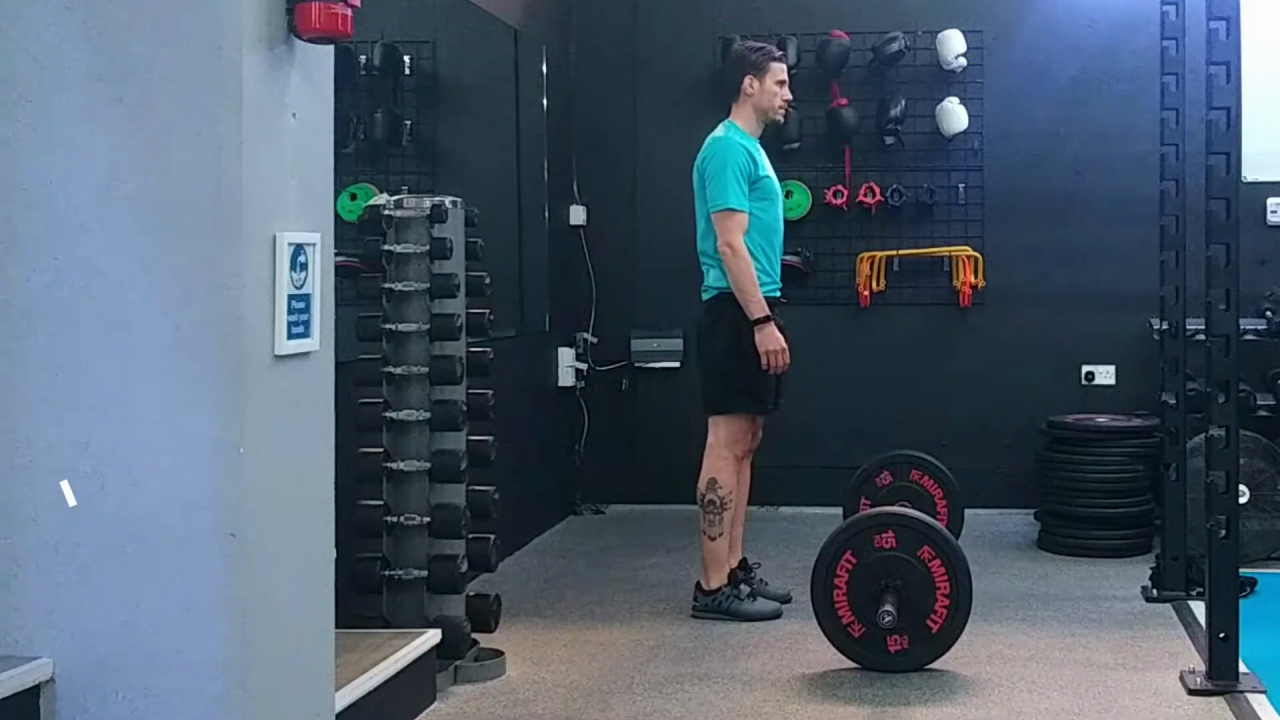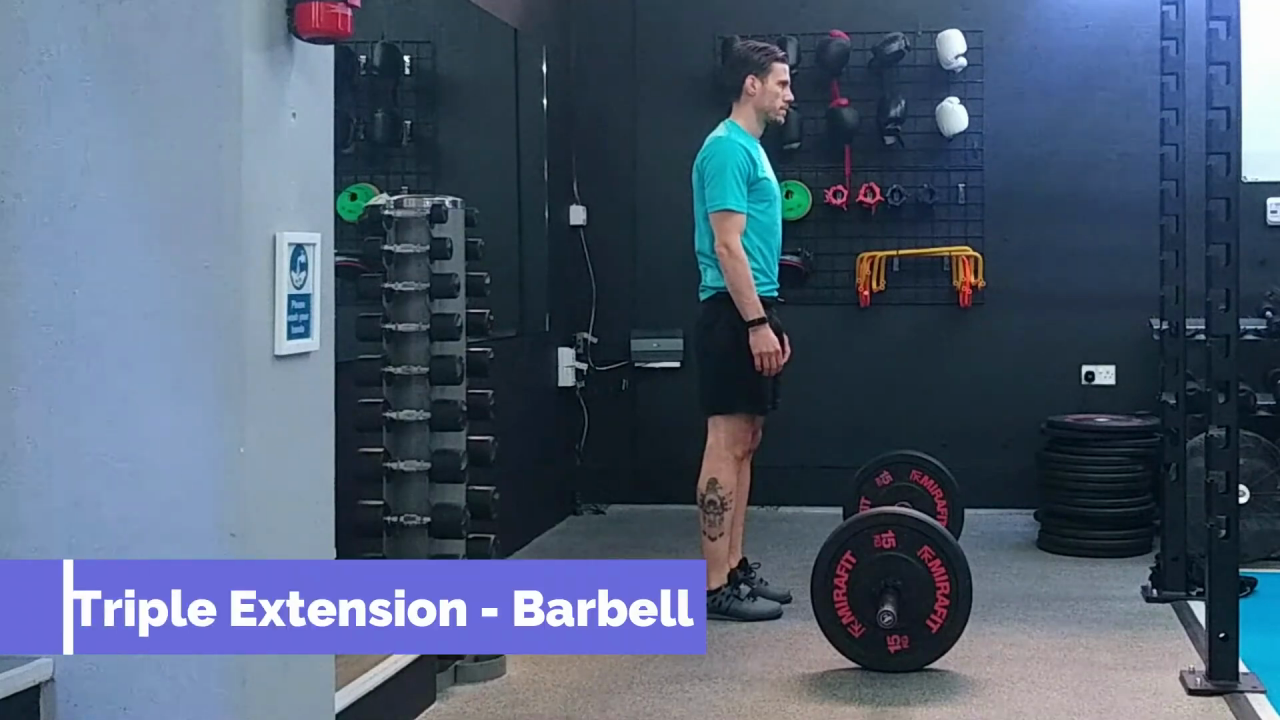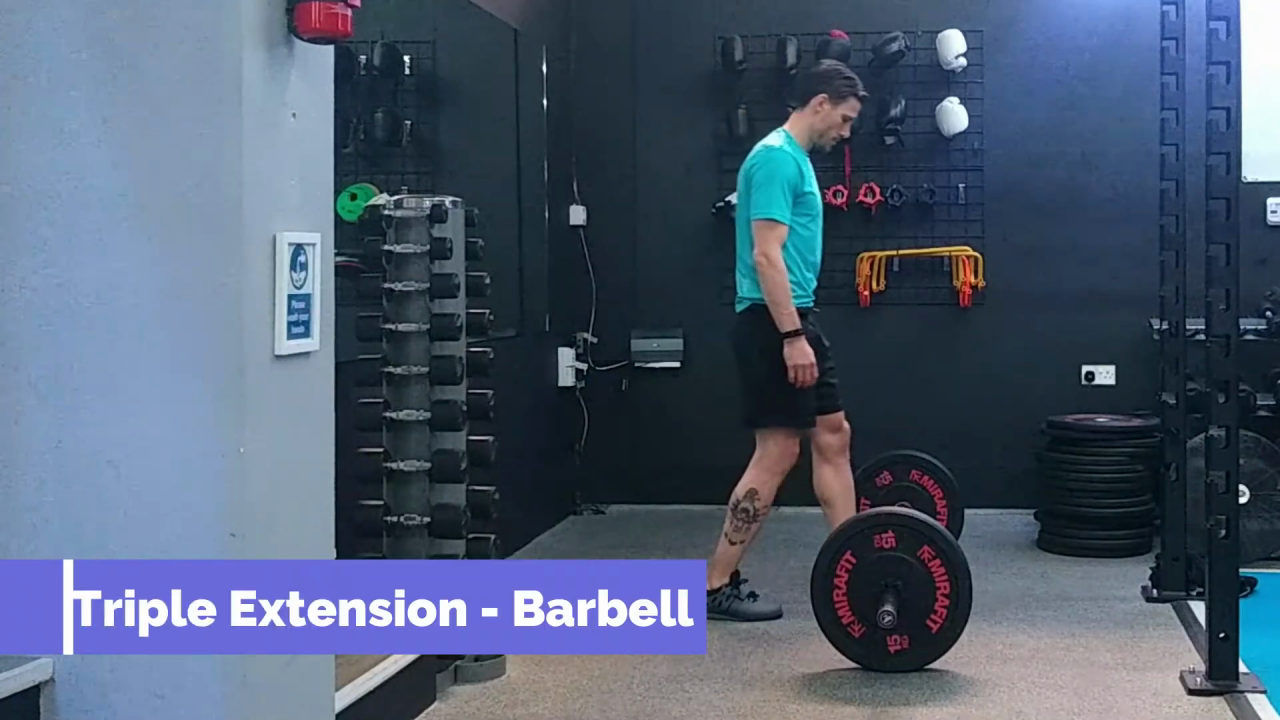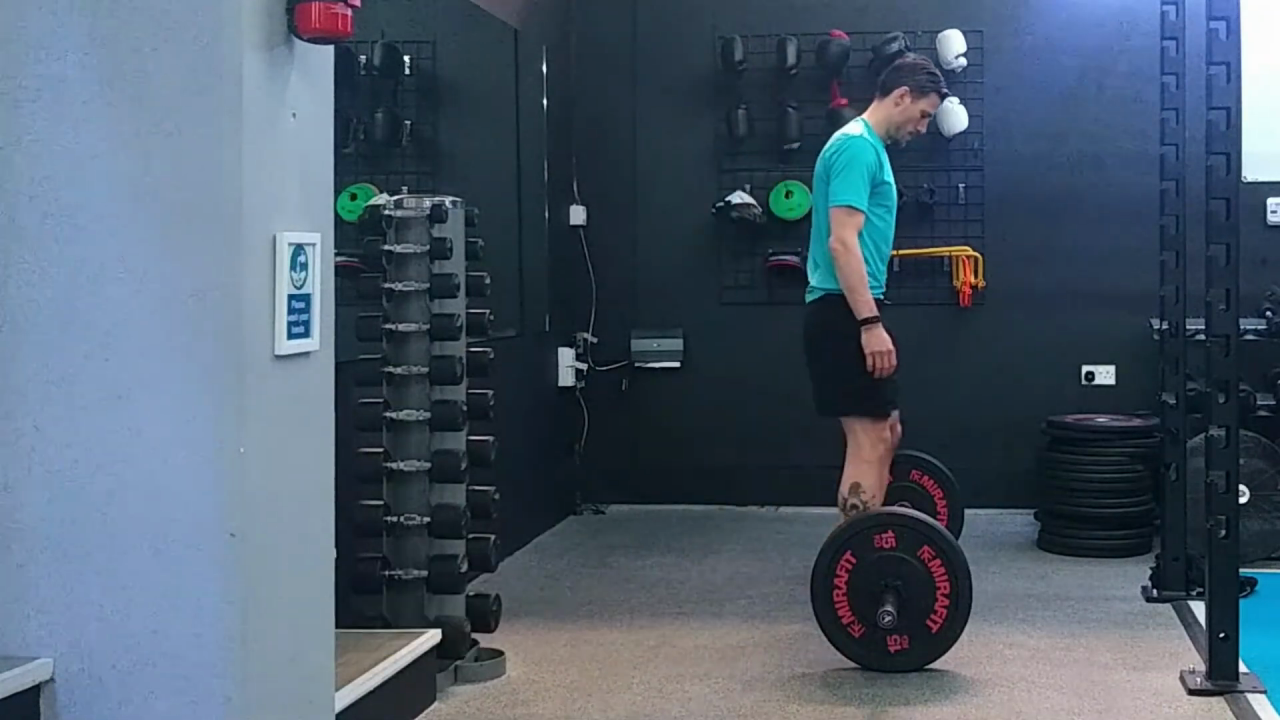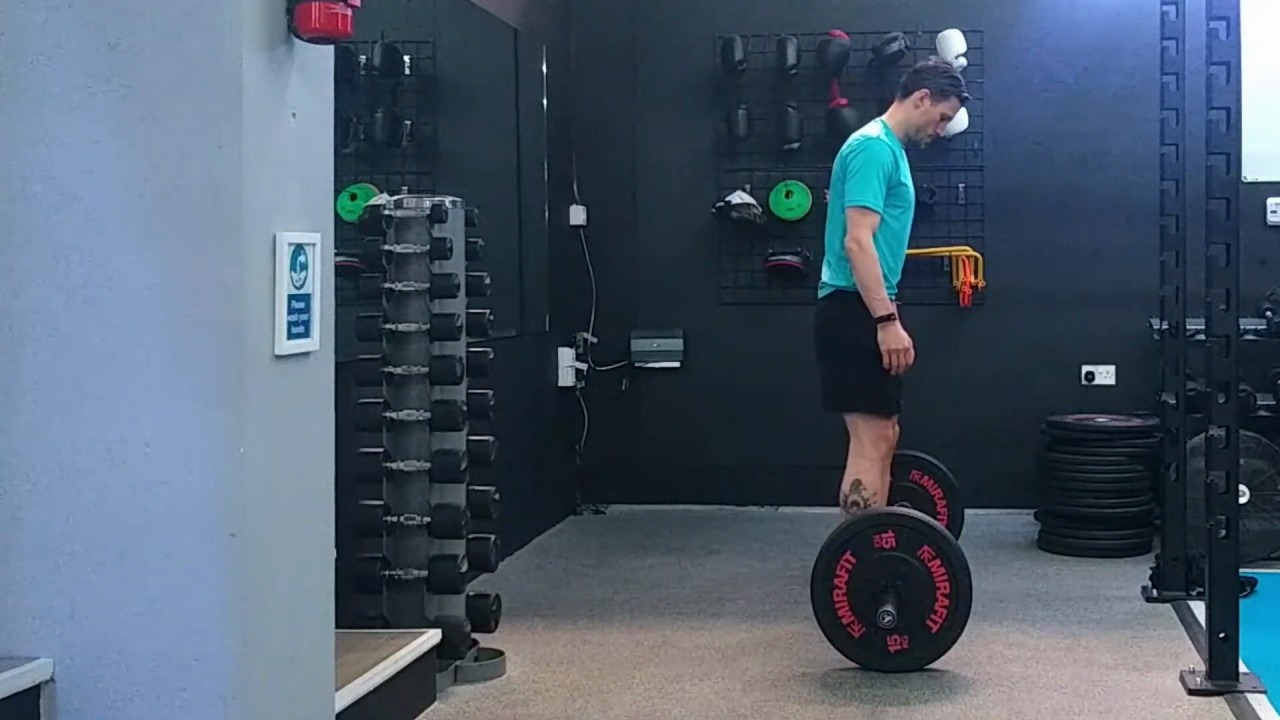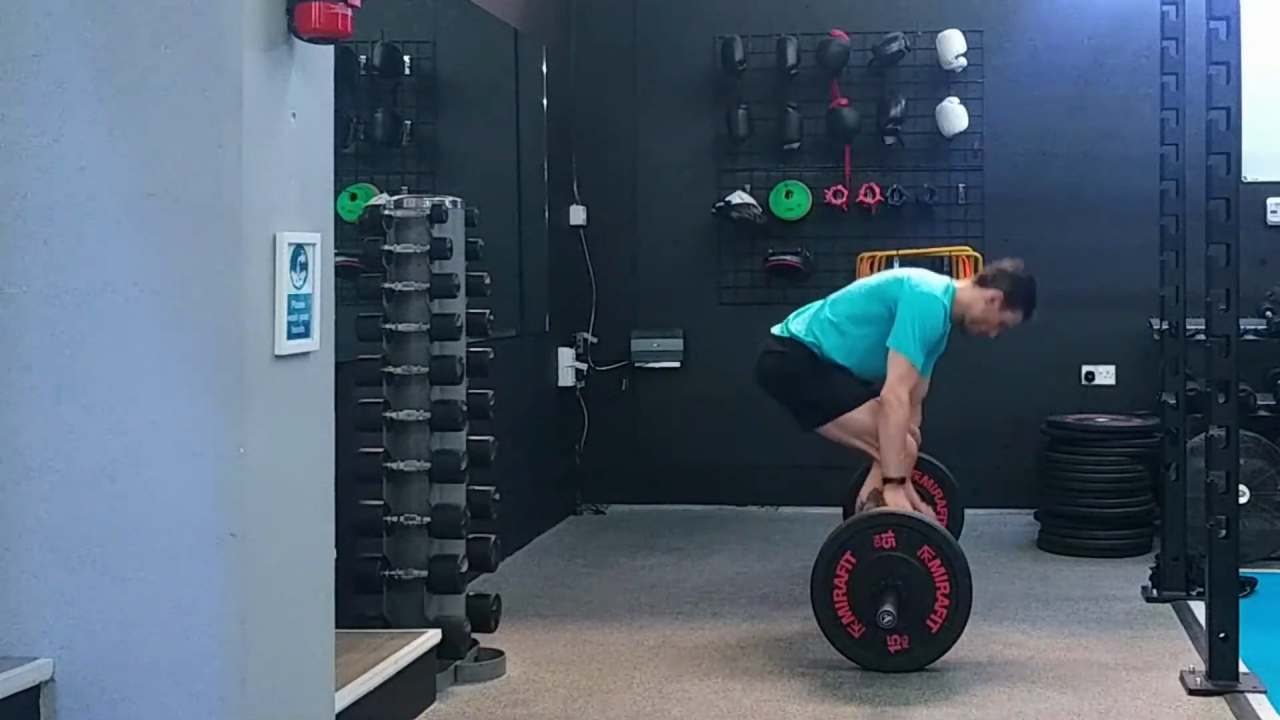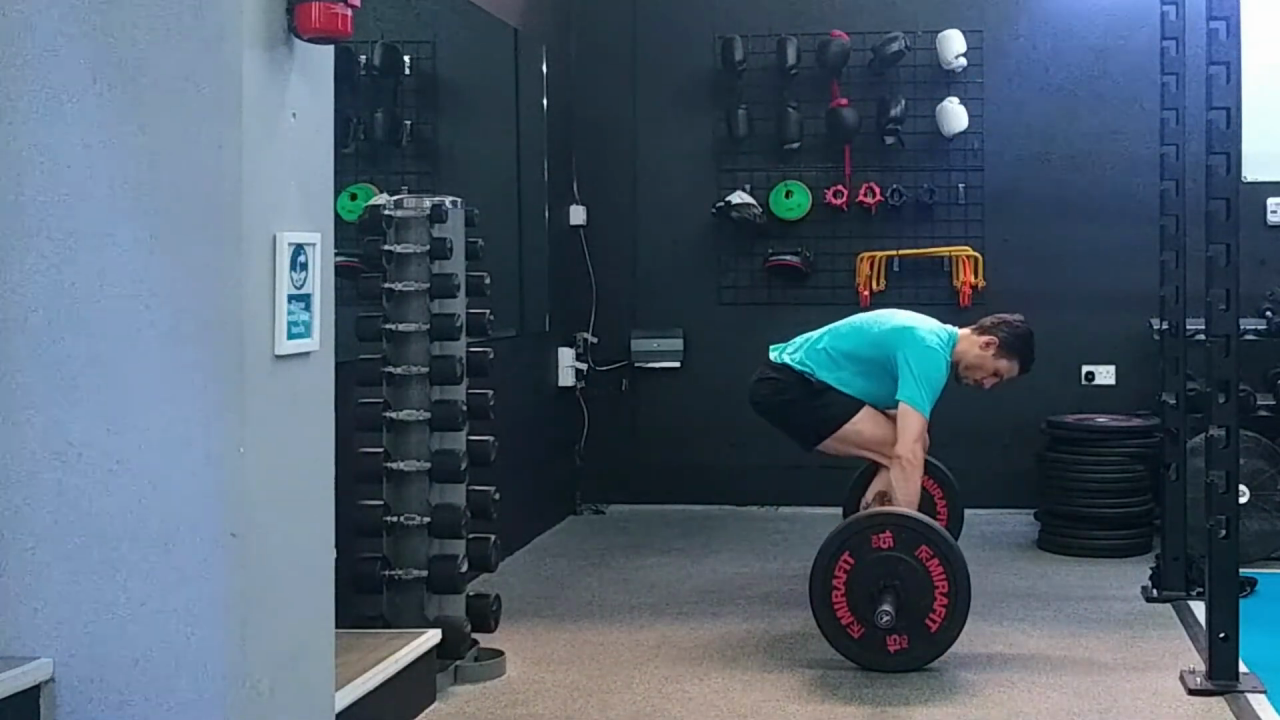
dt=0.7s
person 1, frame 1
left shoulder: (749, 148)
right shoulder: (728, 148)
right elbow: (730, 245)
left wrist: (765, 318)
right wrist: (763, 321)
left hip: (750, 313)
right hip: (737, 314)
left knee: (745, 444)
right knee: (727, 445)
left ankle: (735, 567)
right ankle: (714, 585)
person 1, frame 2
left shoulder: (750, 148)
right shoulder: (728, 148)
right elbow: (727, 246)
left wrist: (769, 321)
right wrist: (757, 323)
left hip: (752, 312)
right hip: (734, 315)
left knee: (744, 445)
right knee: (727, 447)
left ankle: (734, 567)
right ankle: (715, 586)
person 1, frame 3
left shoulder: (794, 157)
right shoulder: (776, 158)
right elbow: (766, 255)
right wrist: (791, 335)
left hip: (796, 320)
right hip: (773, 324)
left knee: (833, 438)
right knee: (777, 454)
right ankle: (717, 585)
person 1, frame 4
left shoulder: (867, 148)
right shoulder: (857, 146)
right elbow: (842, 242)
left wrist: (872, 319)
right wrist: (870, 323)
left hip: (851, 314)
right hip: (844, 314)
left knee: (884, 434)
right knee: (871, 441)
person 1, frame 5
left shoulder: (887, 148)
right shoulder: (873, 146)
right elbow: (857, 241)
left wrist: (892, 320)
right wrist: (887, 321)
left hip: (864, 311)
right hip: (854, 311)
left knee: (883, 436)
right knee: (872, 440)
person 1, frame 6
left shoulder: (938, 309)
right shoulder: (929, 303)
left elbow: (910, 401)
right elbow: (895, 396)
left wrist: (902, 485)
right wrist: (895, 484)
left hip: (809, 359)
right hip: (793, 359)
left knee: (901, 446)
right knee: (898, 449)
person 1, frame 7
left shoulder: (934, 340)
right shoulder: (930, 353)
left elbow: (906, 445)
right elbow: (905, 454)
left hip: (796, 379)
right hip: (786, 383)
left knee: (914, 443)
right knee: (910, 447)
